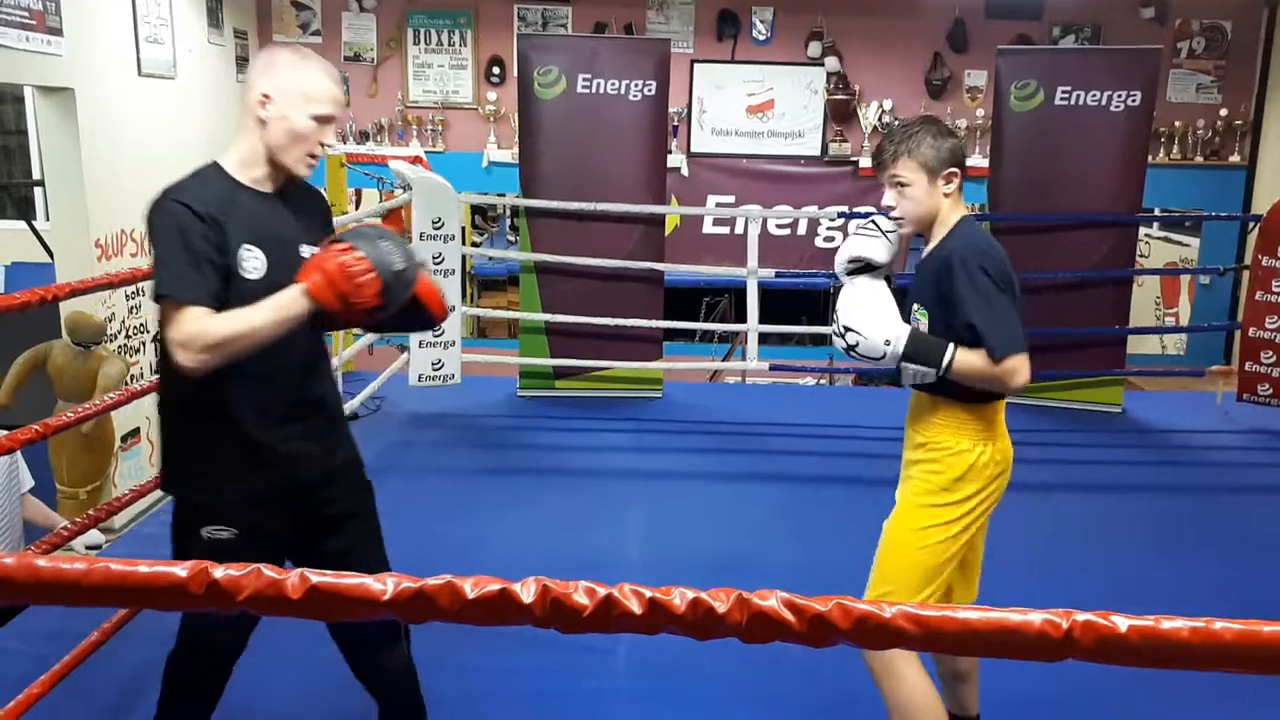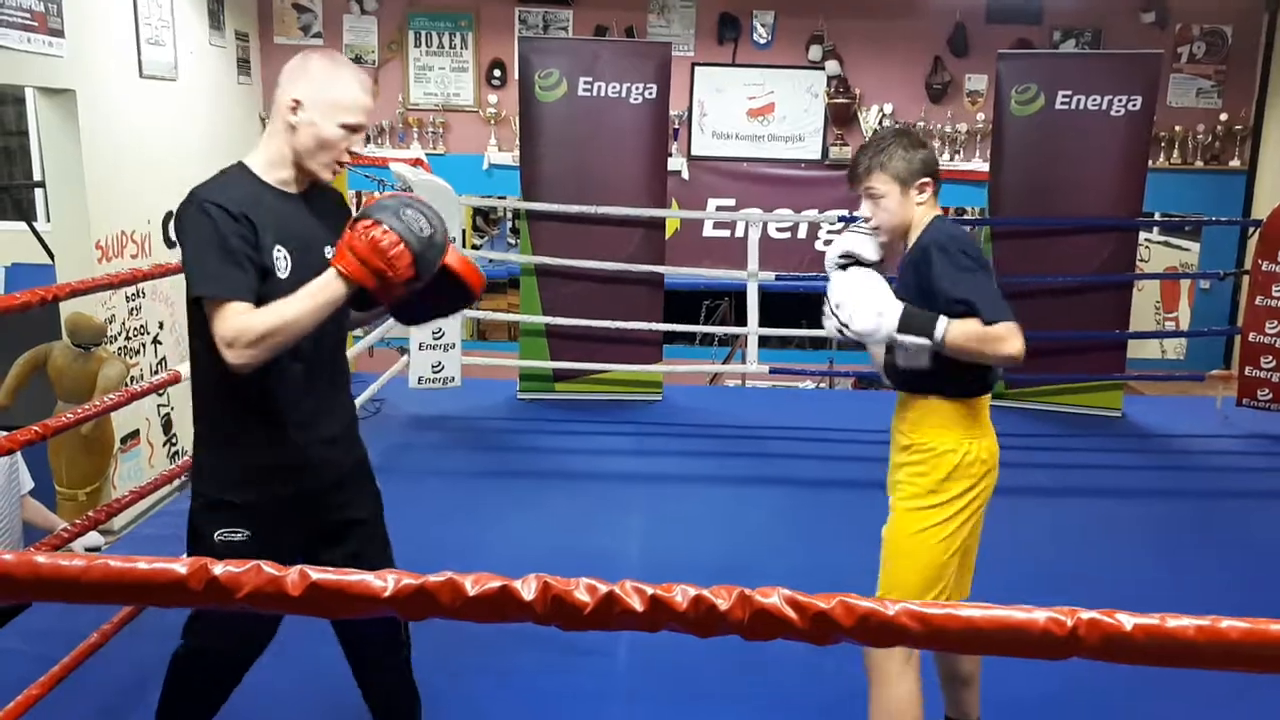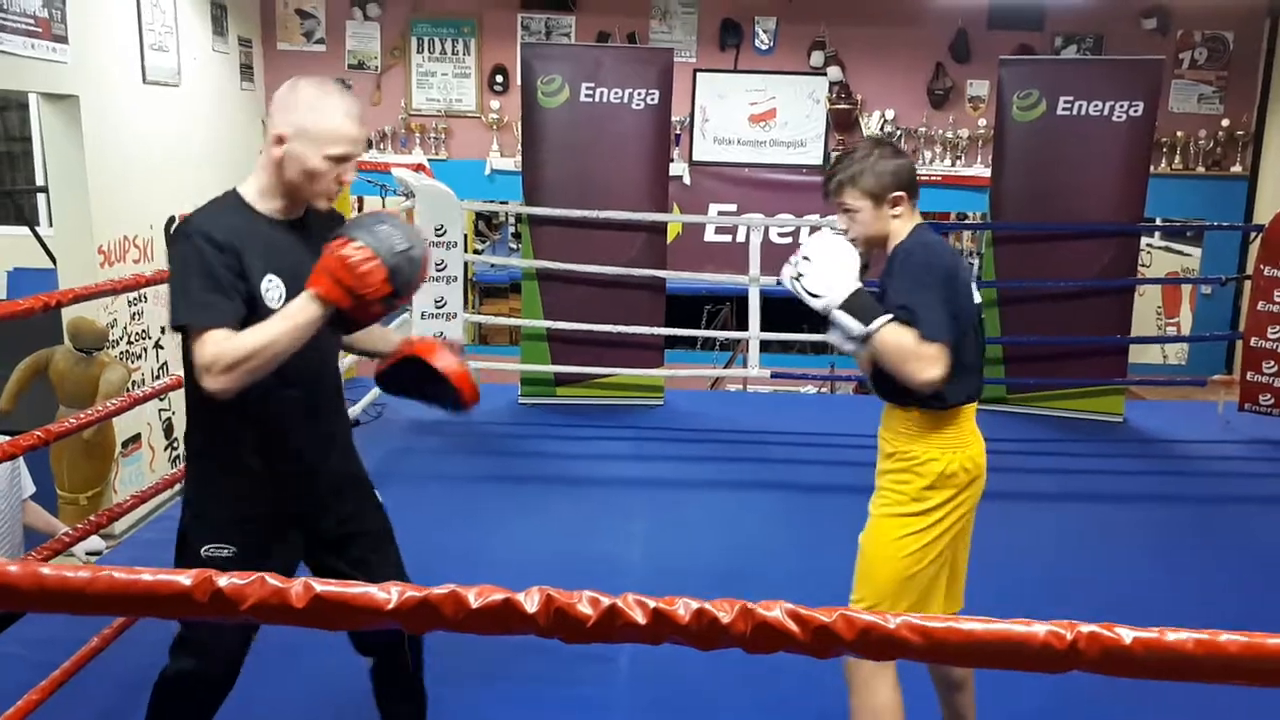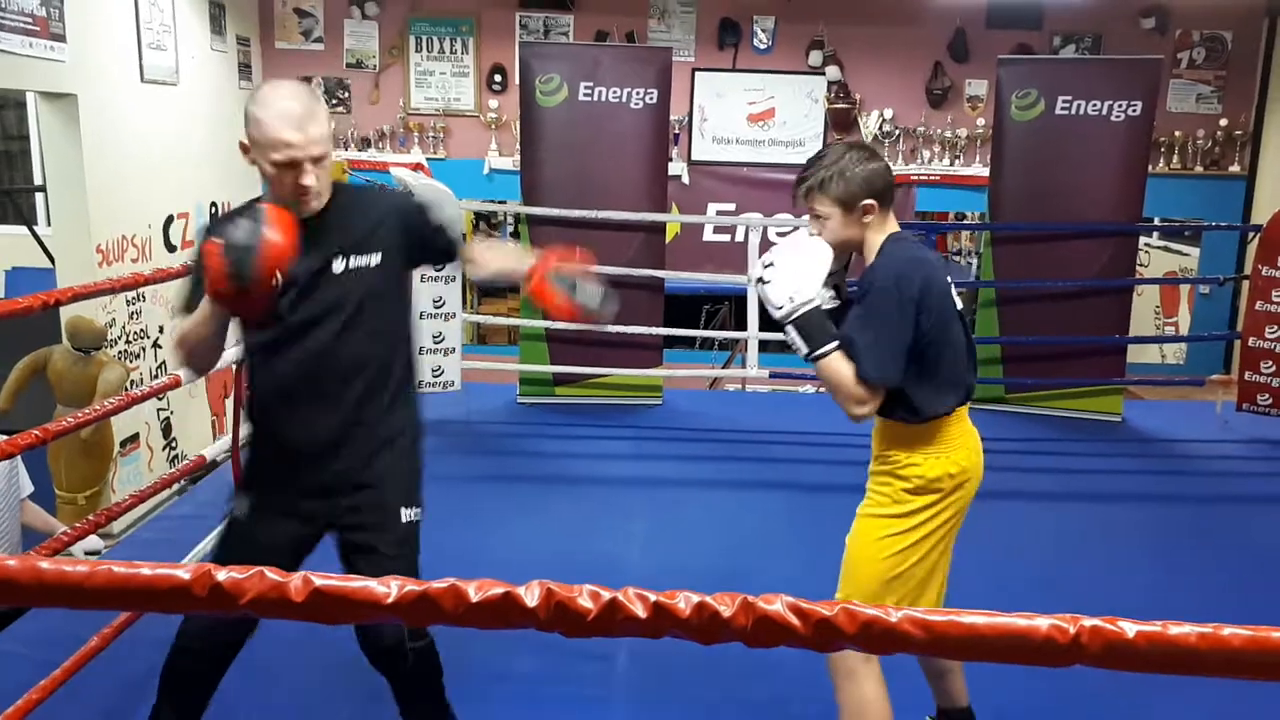
dt=0.2s
person 1, frame 1
left shoulder: (310, 206)
right shoulder: (189, 209)
right elbow: (193, 348)
left wrist: (379, 302)
right wrist: (312, 291)
left hip: (324, 461)
right hip: (226, 478)
left knee: (373, 611)
right knee: (213, 635)
person 1, frame 2
left shoulder: (331, 206)
right shoulder: (218, 209)
right elbow: (241, 345)
left wrist: (401, 285)
right wrist: (348, 273)
left hip: (336, 464)
right hip: (246, 479)
left knee: (377, 617)
right knee: (223, 639)
person 1, frame 3
left shoulder: (325, 228)
right shoulder: (208, 239)
right elbow: (220, 372)
left wrist: (401, 351)
right wrist: (323, 296)
left hip: (330, 477)
right hip: (235, 494)
left knee: (394, 625)
right knee: (205, 659)
person 1, frame 4
left shoulder: (386, 213)
right shoulder: (235, 232)
left elbow: (472, 256)
right elbow: (194, 357)
left wrist: (537, 269)
right wrist: (220, 301)
left hip: (377, 460)
right hip: (278, 468)
left knee: (392, 628)
right knee: (212, 625)
person 2, frame 1
left shoulder: (968, 255)
right shoulder: (942, 254)
left elbow: (1013, 370)
left wrist: (907, 346)
right wrist: (866, 288)
left hip: (959, 454)
right hip: (946, 450)
right knee: (943, 609)
person 2, frame 2
left shoulder: (944, 244)
right shoulder: (930, 249)
left elbow: (1005, 342)
right elbow: (902, 362)
left wrist: (900, 318)
right wrist: (867, 303)
left hip: (945, 450)
right hip: (945, 446)
person 2, frame 3
left shoulder: (917, 258)
right shoulder: (927, 253)
left elbow: (926, 368)
right elbow: (888, 354)
left wrist: (848, 302)
right wrist: (846, 304)
left hip: (929, 462)
right hip: (946, 453)
right knee: (931, 615)
person 2, frame 4
left shoulder: (891, 276)
right shoulder: (911, 257)
left elbow: (860, 399)
left wrist: (801, 316)
right wrist: (822, 305)
left hip: (920, 466)
right hip: (944, 450)
left knee: (849, 639)
right knee: (916, 604)
person 3, frame 1
left shoulder: (54, 349)
right shoulder: (107, 360)
left elbow: (25, 361)
right elbow: (108, 381)
right wrist: (94, 414)
left hip: (62, 428)
right hip: (95, 430)
left knee: (71, 490)
right knee: (91, 485)
person 3, frame 2
left shoulder: (54, 351)
right shoulder: (107, 362)
left elbow: (25, 362)
right elbow: (108, 384)
right wrist: (93, 418)
left hip: (62, 429)
right hip: (93, 433)
left knee: (70, 490)
right knee: (88, 488)
person 3, frame 3
left shoulder: (56, 355)
right shoulder: (109, 366)
left elbow: (27, 366)
right elbow: (111, 385)
right wrist: (95, 421)
right hip: (95, 438)
left knee: (72, 496)
right knee: (88, 494)
person 3, frame 4
left shoulder: (55, 354)
right shoulder: (108, 365)
left elbow: (26, 366)
right elbow: (108, 387)
right wrist: (94, 420)
left hip: (62, 432)
right hip: (93, 436)
left knee: (69, 494)
right knee: (87, 491)
